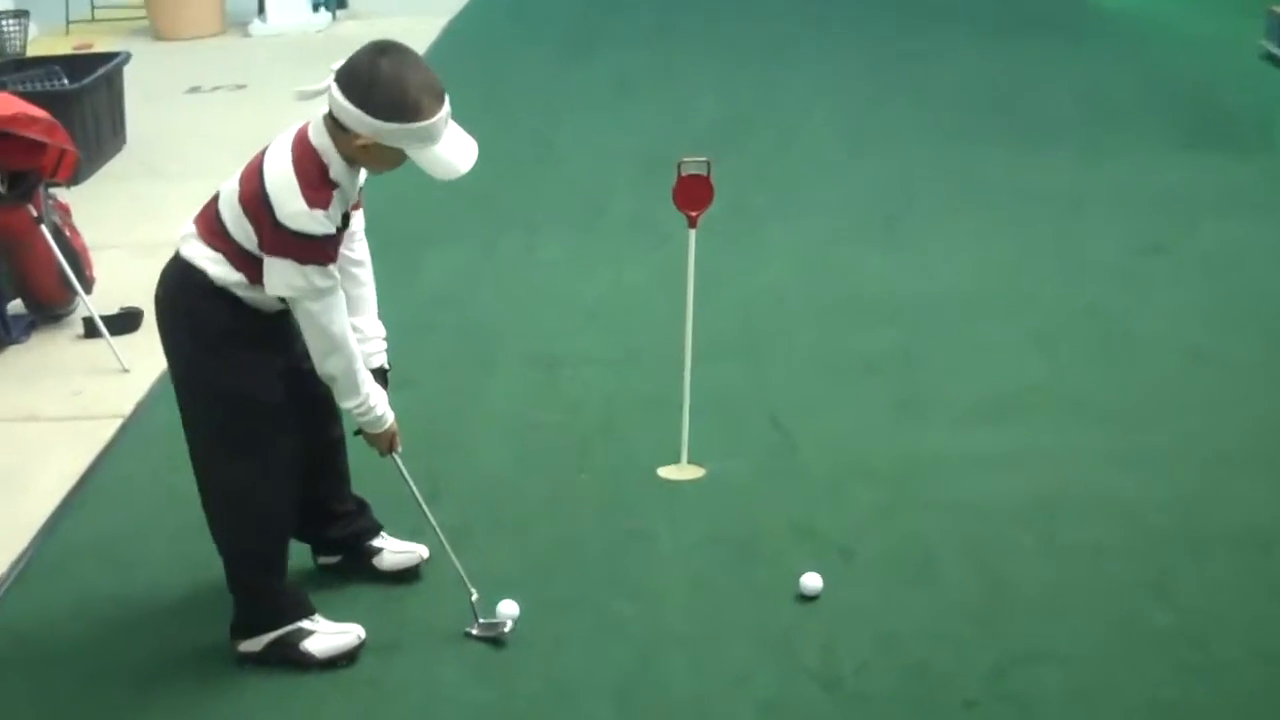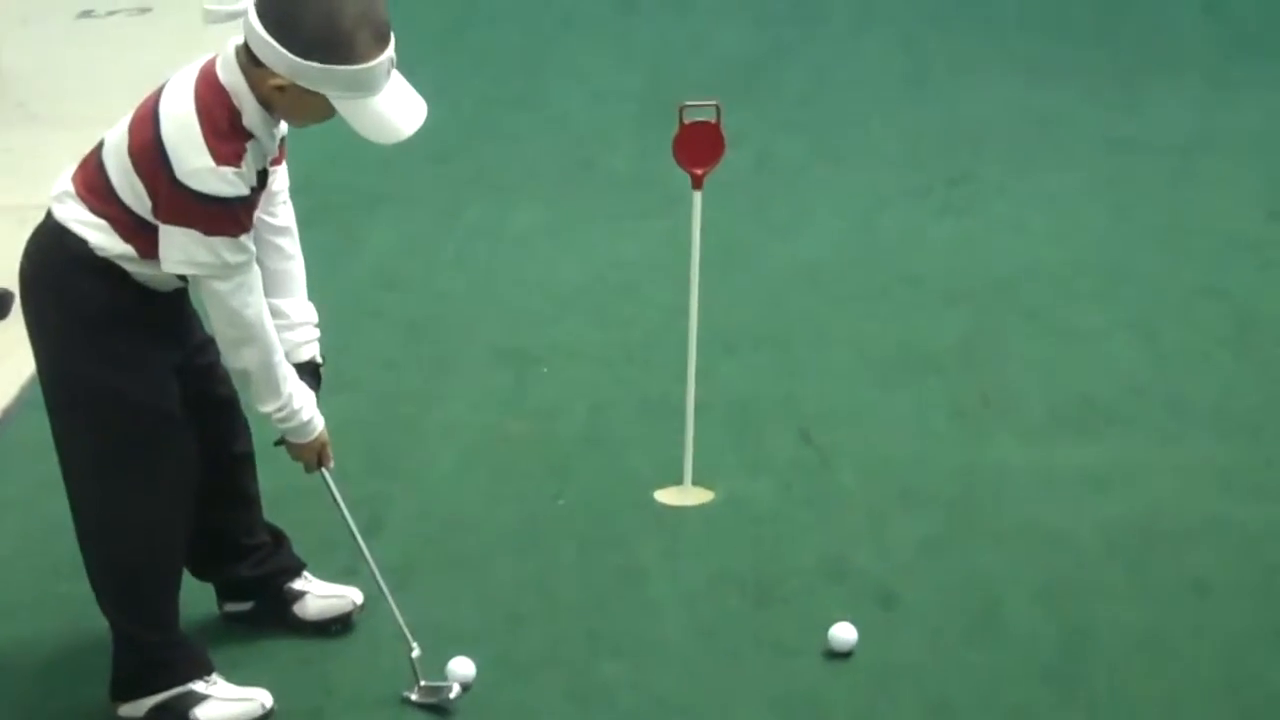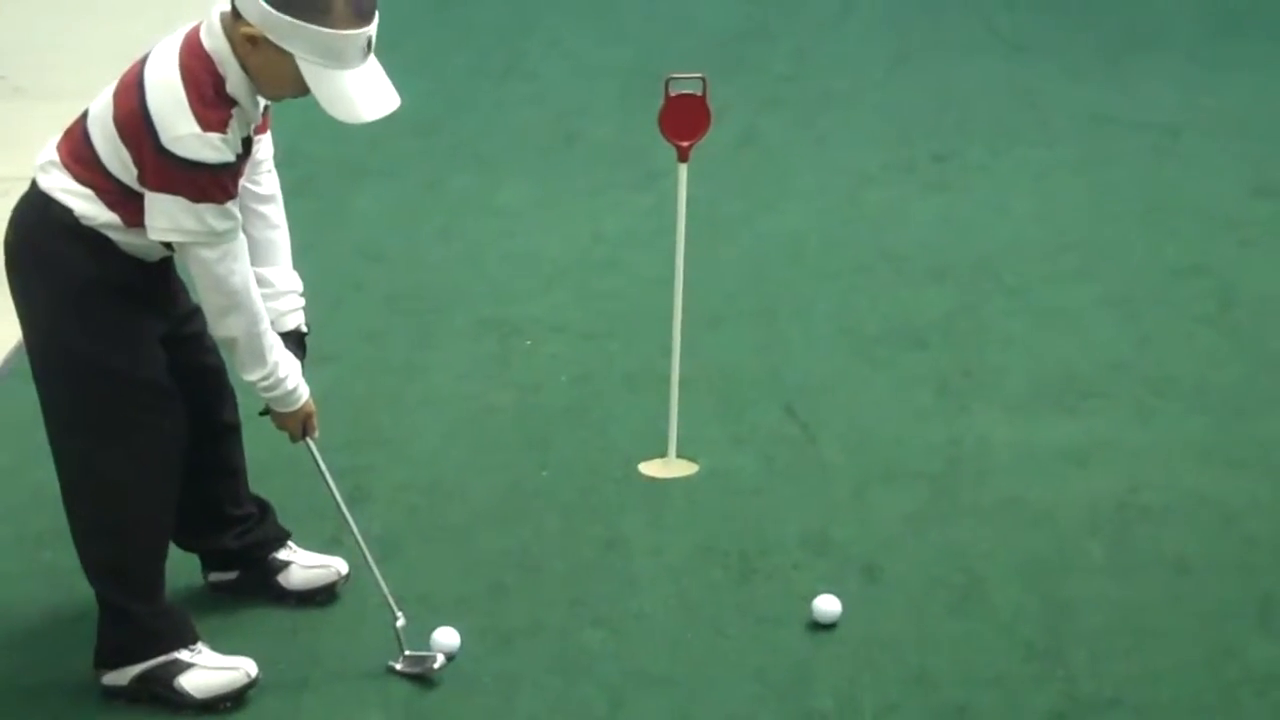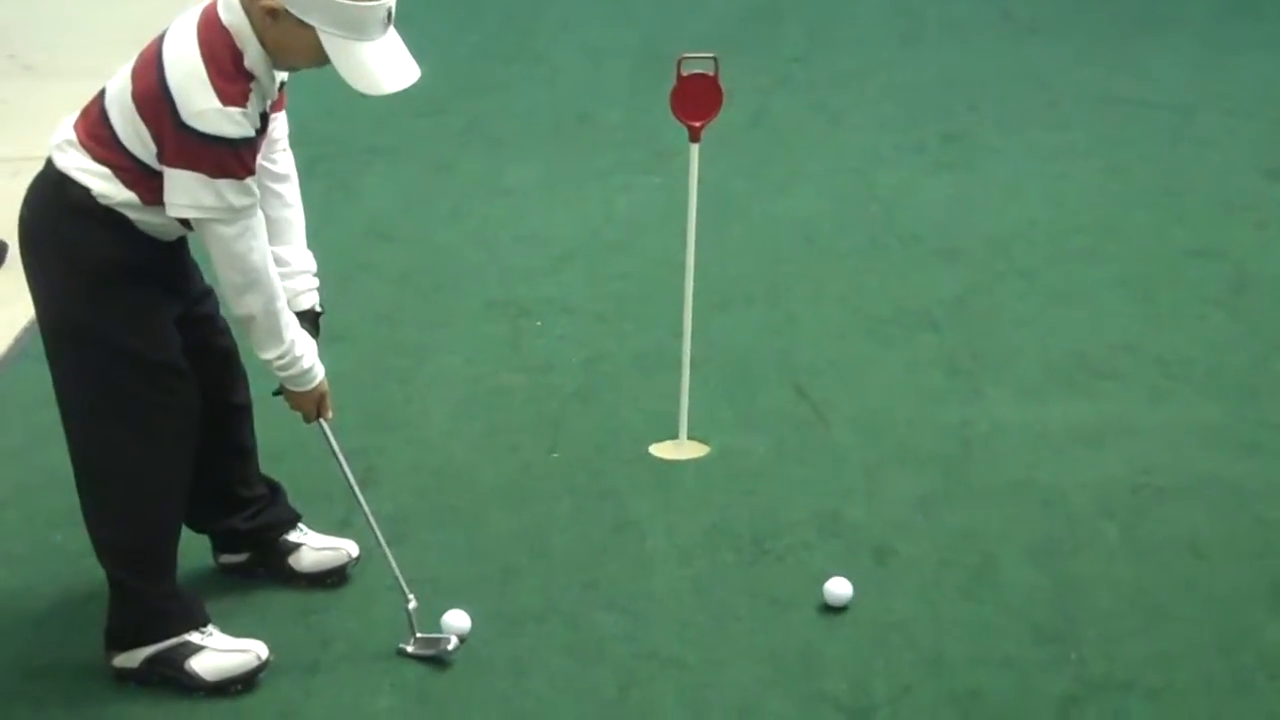
dt=1s
person 1, frame 1
left shoulder: (336, 149)
right shoulder: (300, 199)
left elbow: (352, 255)
right elbow: (323, 316)
left wrist: (374, 364)
right wrist: (371, 409)
left hip: (257, 300)
right hip: (209, 311)
left knee: (314, 417)
right knee: (253, 459)
left ankle: (343, 537)
person 1, frame 2
left shoulder: (252, 87)
right shoulder: (205, 154)
left elbow: (273, 222)
right elbow: (236, 307)
left wrist: (302, 355)
right wrist: (296, 416)
left hip: (145, 277)
right hip: (87, 289)
left knee: (215, 429)
right knee: (138, 472)
left ankle: (256, 579)
person 1, frame 3
left shoulder: (237, 60)
right shoulder: (189, 119)
left elbow: (258, 190)
right elbow: (221, 274)
left wrist: (286, 324)
right wrist: (283, 385)
left hip: (130, 245)
right hip: (72, 257)
left knee: (202, 396)
right knee: (125, 440)
left ankle: (239, 548)
right ankle: (139, 647)
person 1, frame 4
right shoulder: (209, 96)
left elbow: (273, 169)
right elbow: (239, 253)
left wrist: (302, 302)
right wrist: (298, 363)
left hip: (140, 223)
right hip: (85, 236)
left knee: (214, 375)
right knee: (140, 418)
left ankle: (251, 529)
right ankle: (149, 629)
